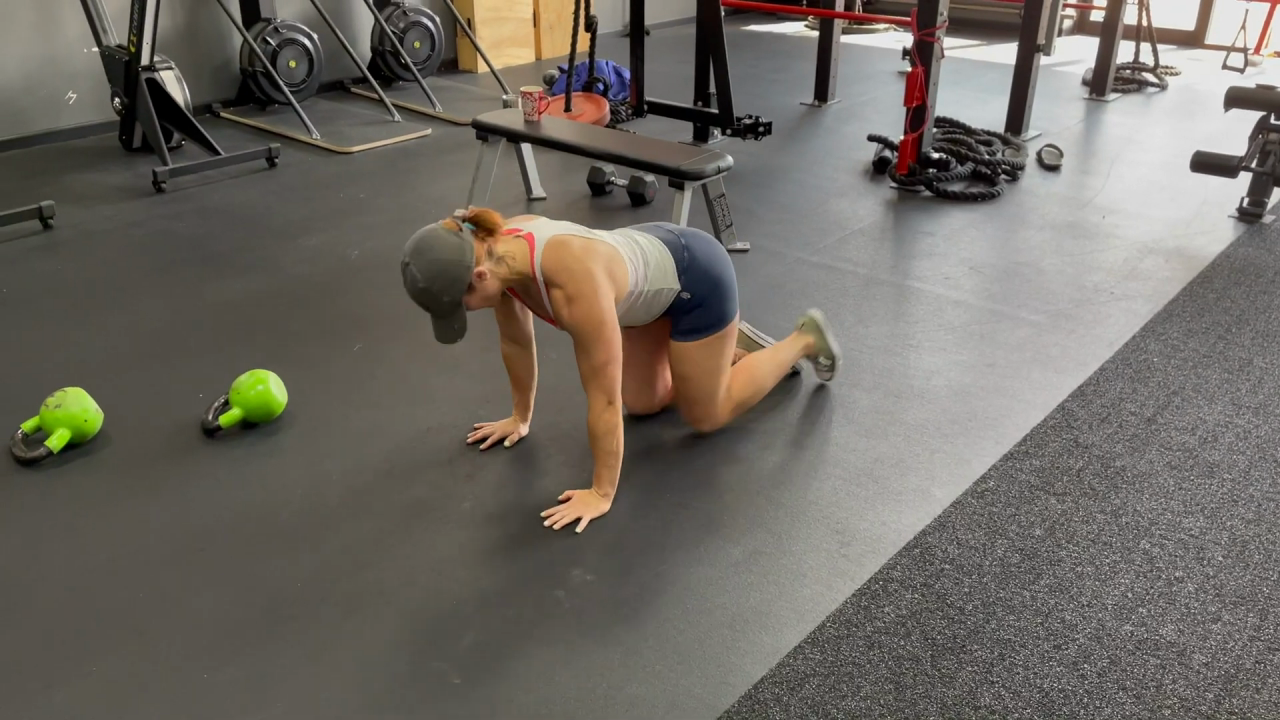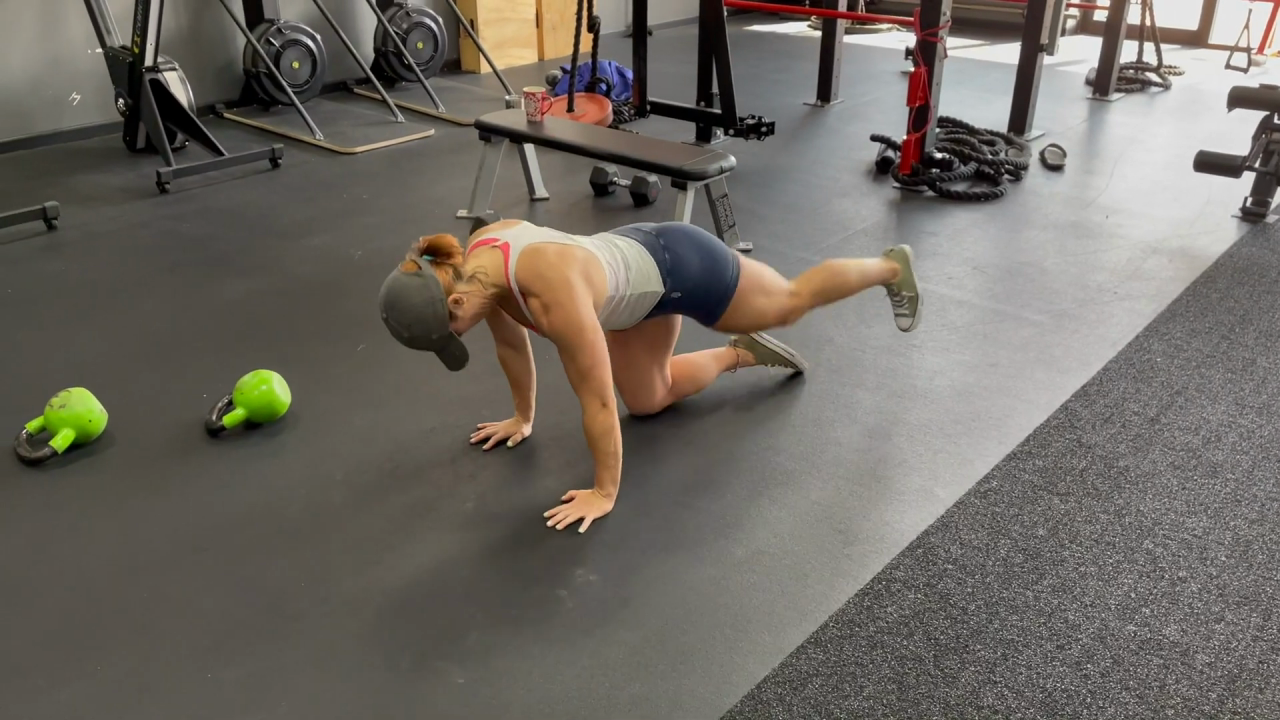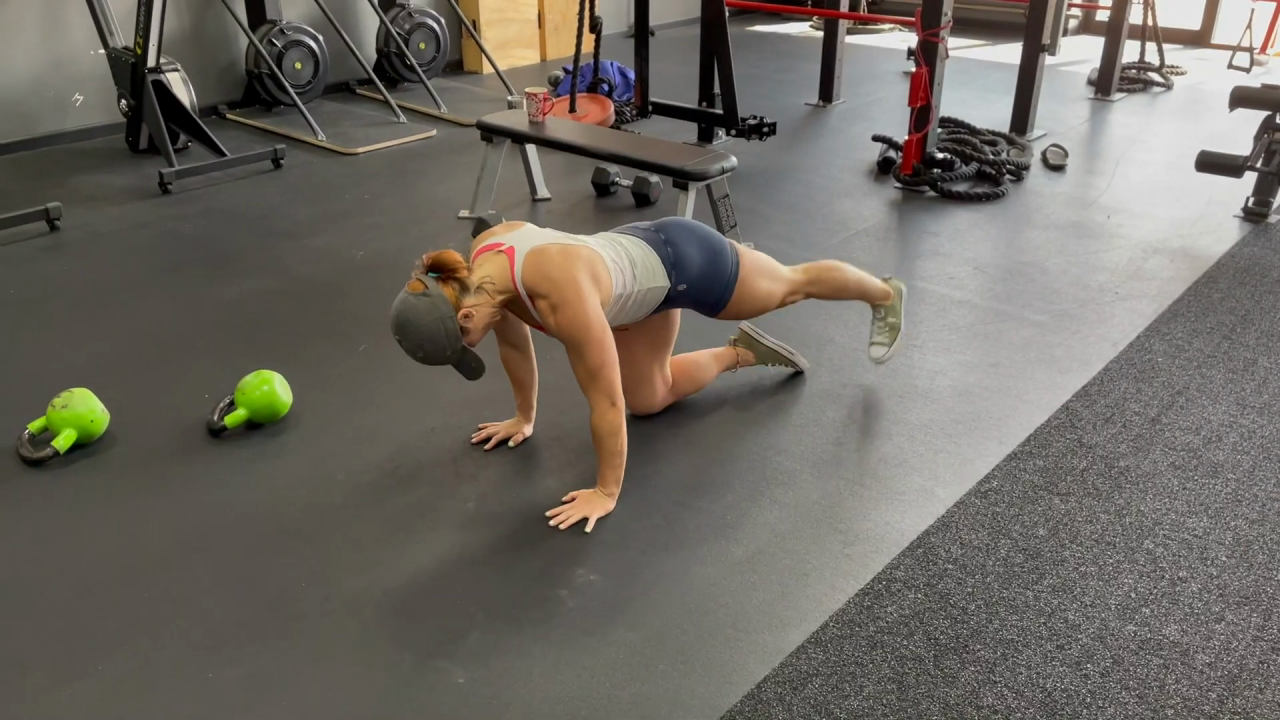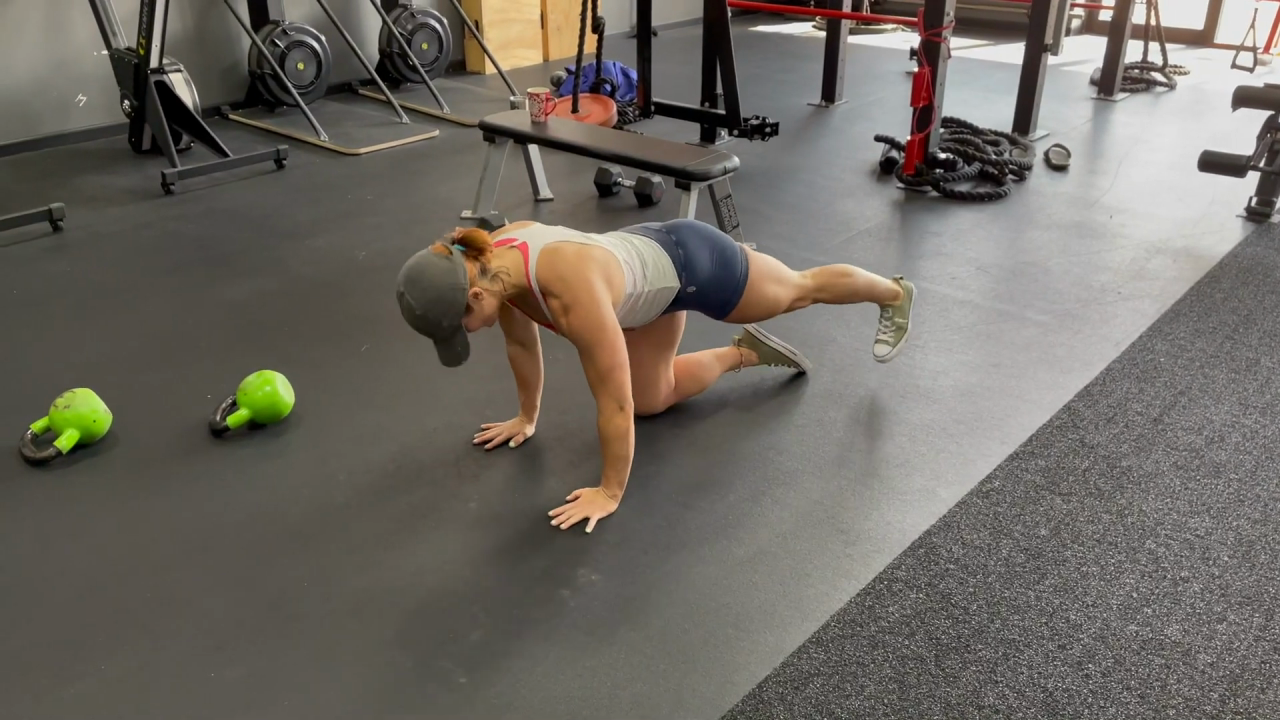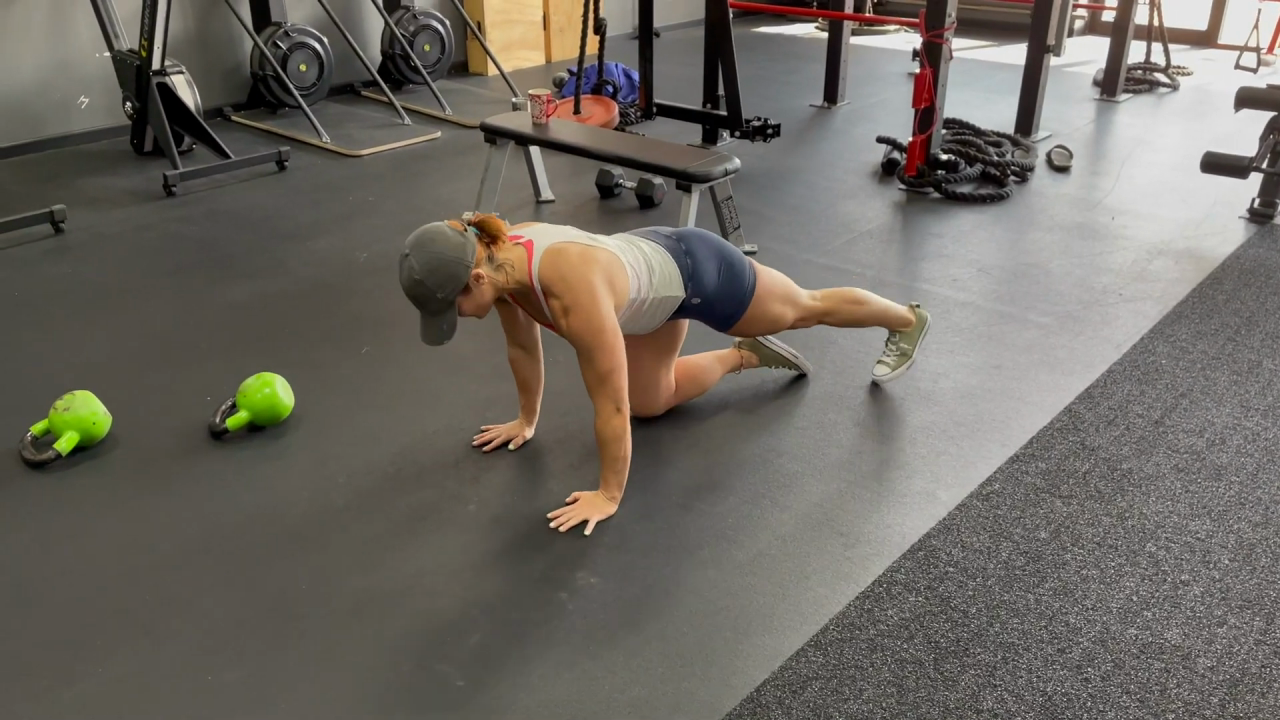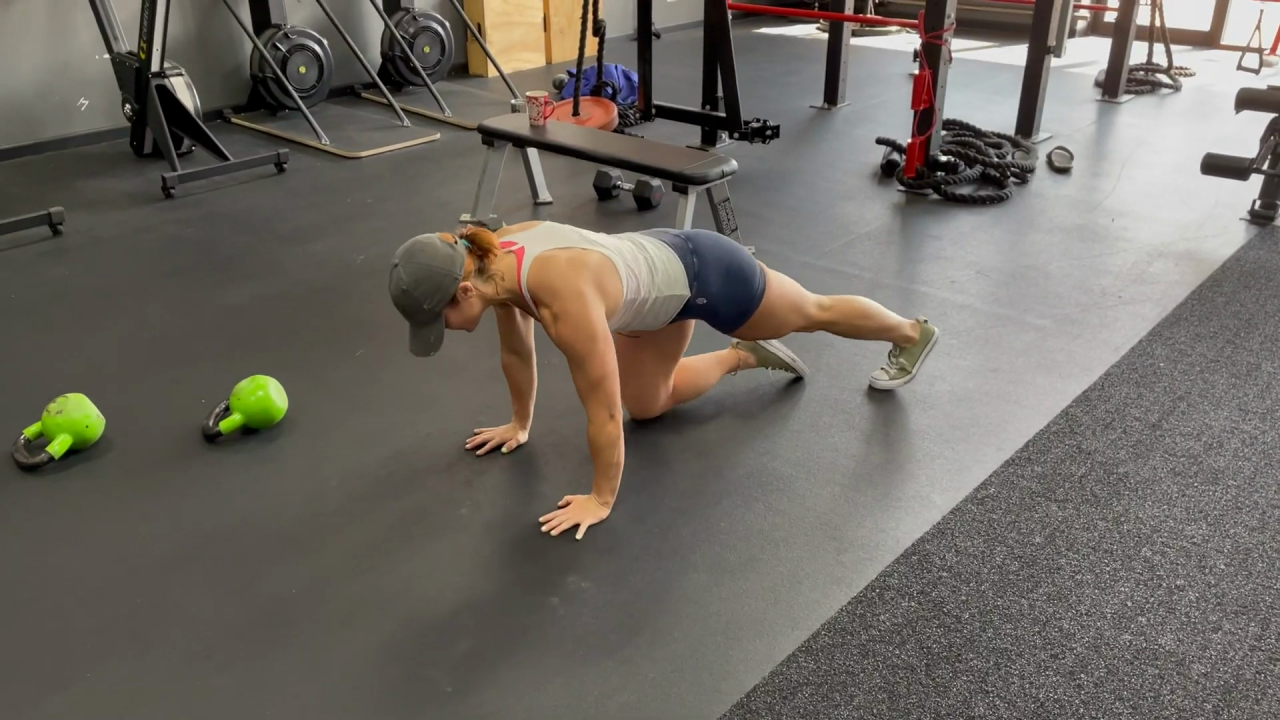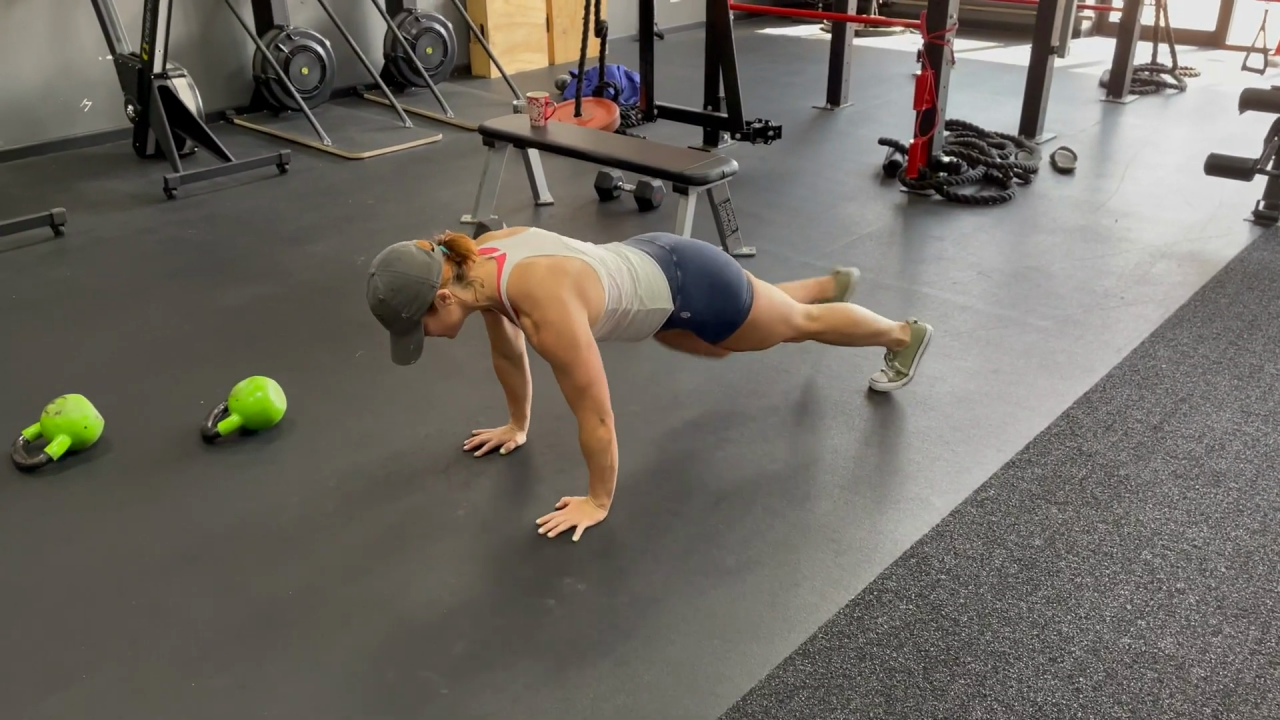
dt=0.3s
person 1, frame 1
left shoulder: (575, 284)
right shoulder: (490, 254)
left elbow: (603, 397)
right elbow: (516, 340)
left wrist: (602, 493)
right wrist: (520, 417)
left hip: (695, 275)
right hip: (647, 259)
left knee: (706, 416)
right knee: (642, 401)
left ankle: (803, 340)
right ankle: (732, 347)
person 1, frame 2
left shoulder: (551, 293)
right shoulder: (474, 265)
left elbow: (598, 402)
right elbow: (511, 342)
left wrist: (604, 493)
right wrist: (522, 417)
left hip: (682, 269)
right hip: (637, 256)
left knee: (793, 299)
right knee: (647, 401)
left ankle: (889, 268)
right ankle: (738, 353)
person 1, frame 3
left shoulder: (560, 296)
right shoulder: (478, 268)
left elbow: (606, 400)
right elbow: (514, 343)
left wrist: (606, 492)
right wrist: (523, 417)
left hip: (684, 263)
right hip: (639, 261)
left knee: (791, 285)
right knee: (648, 400)
left ankle: (884, 294)
right ankle: (741, 352)
person 1, frame 4
left shoulder: (573, 293)
right shoulder: (490, 263)
left elbow: (614, 402)
right elbow: (522, 342)
left wrist: (609, 493)
right wrist: (526, 417)
left hip: (691, 264)
right hip: (647, 259)
left knee: (800, 290)
right knee: (652, 400)
left ankle: (894, 294)
right ankle: (745, 352)
person 1, frame 5
left shoulder: (573, 291)
right shoulder: (499, 257)
left elbow: (611, 406)
right elbow: (522, 345)
left wrist: (608, 495)
right wrist: (526, 420)
left hip: (696, 273)
right hip: (650, 261)
left knee: (805, 307)
right knee: (650, 403)
left ankle: (907, 319)
right ankle: (747, 354)
person 1, frame 6
left shoulder: (562, 297)
right shoulder: (493, 261)
left elbow: (603, 410)
right elbow: (516, 348)
left wrist: (602, 499)
right wrist: (520, 423)
left hip: (703, 274)
right hip: (657, 262)
left knee: (812, 313)
right knee: (647, 405)
left ankle: (912, 333)
right ankle: (743, 356)
person 1, frame 7
left shoulder: (544, 305)
right shoulder: (479, 264)
left elbow: (596, 415)
right elbow: (507, 353)
left wrist: (598, 502)
right wrist: (518, 425)
left hip: (688, 284)
right hip: (648, 259)
left knee: (800, 325)
right knee: (717, 346)
left ankle: (905, 334)
right ankle: (830, 282)
